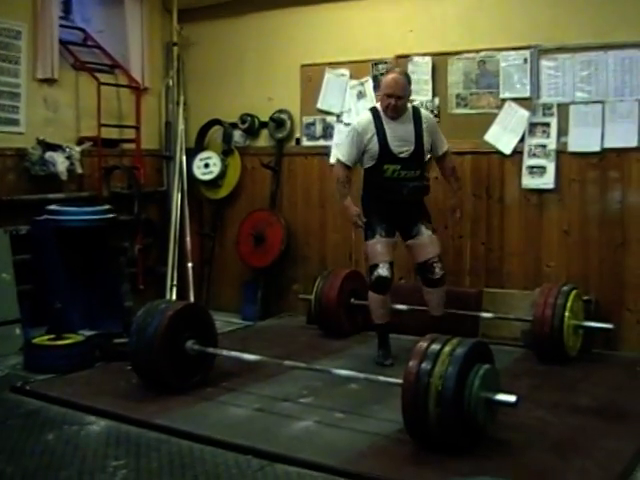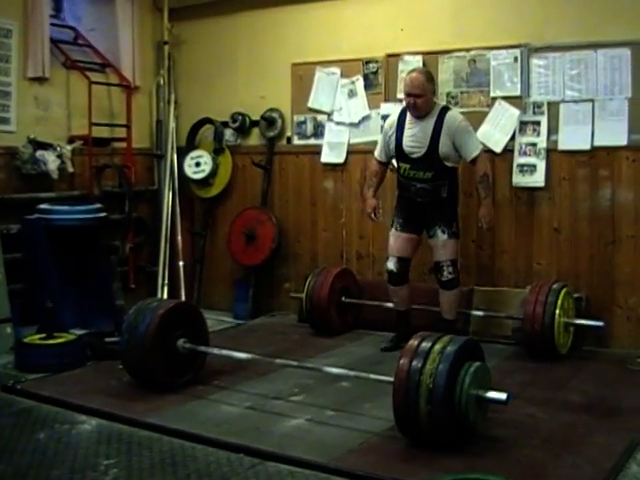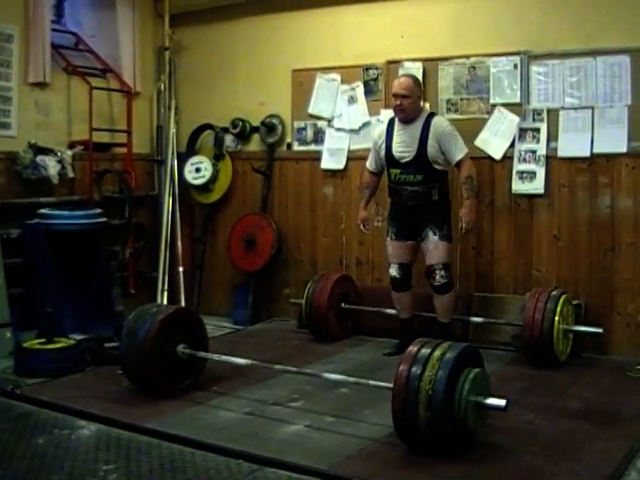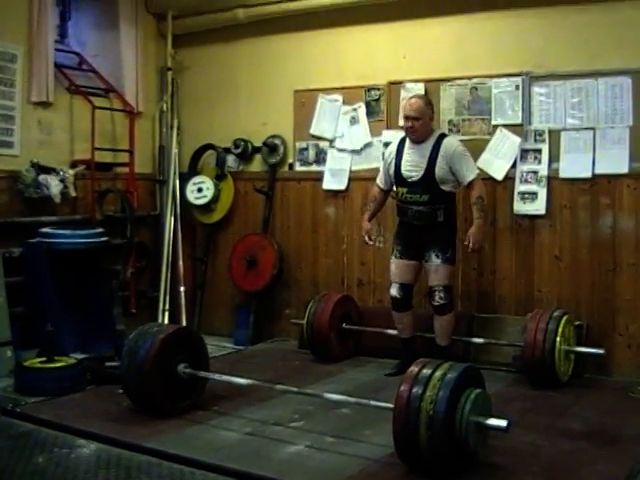
dt=0.5s
person 1, frame 1
left shoulder: (424, 120)
right shoulder: (364, 124)
left elbow: (443, 156)
right elbow: (341, 165)
left wrist: (455, 191)
right wrist: (347, 201)
left hip: (413, 206)
right hip: (378, 209)
left knee: (433, 269)
right knee: (381, 275)
right ankle: (383, 343)
person 1, frame 2
left shoulder: (453, 121)
right shoulder: (394, 122)
left elbow: (480, 160)
right elbow: (379, 161)
left wrist: (486, 201)
right wrist: (370, 194)
left hip: (441, 207)
right hip: (406, 205)
left knee: (446, 271)
right knee: (395, 269)
right ankle: (403, 330)
person 1, frame 3
left shoulder: (438, 126)
right shoulder: (383, 131)
left elbow: (464, 164)
right elbow: (372, 172)
left wrist: (468, 203)
right wrist: (363, 206)
left hip: (433, 211)
right hip: (399, 211)
left knee: (439, 275)
right knee: (398, 275)
left ankle: (444, 338)
right ankle: (407, 336)
person 1, frame 4
left shoulder: (450, 147)
right shoulder: (394, 149)
left elbow: (475, 185)
right elbow: (381, 188)
left wrist: (477, 224)
right wrist: (367, 218)
left hip: (438, 232)
right hip: (406, 231)
left knee: (439, 296)
right knee: (398, 294)
left ankle: (442, 360)
right ankle: (409, 355)
